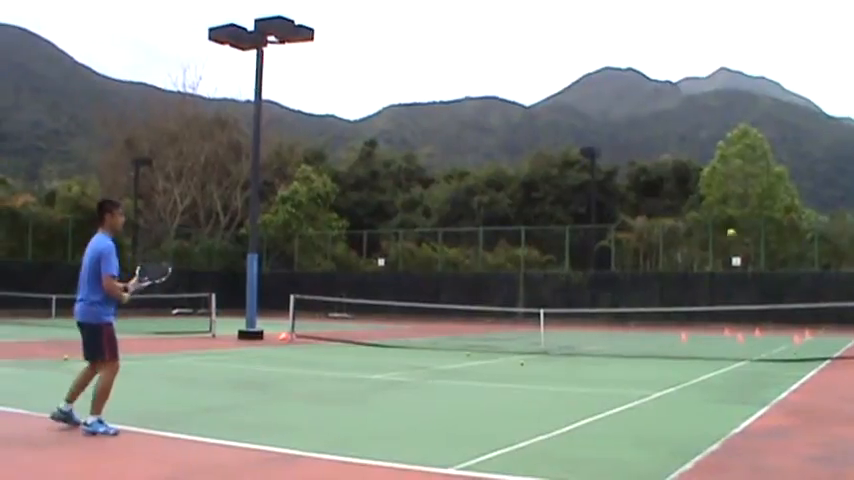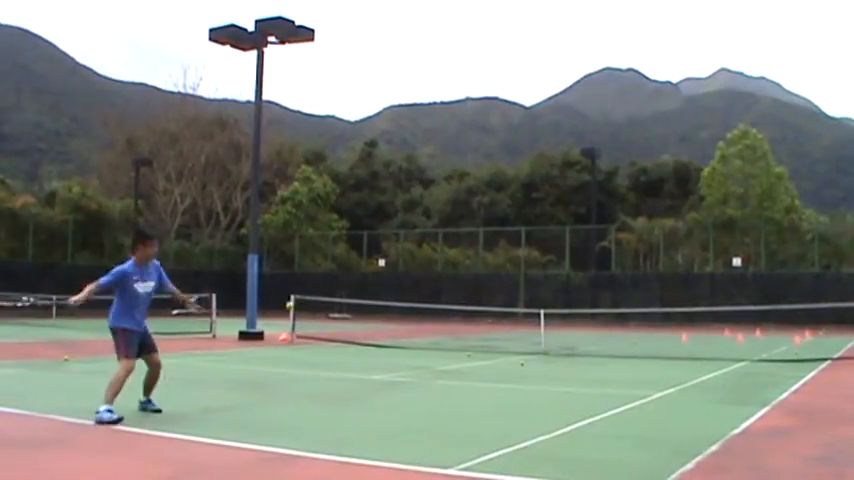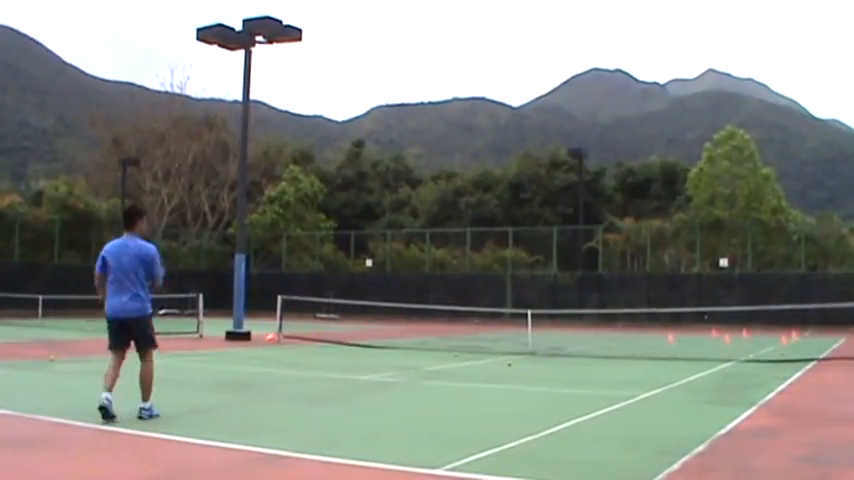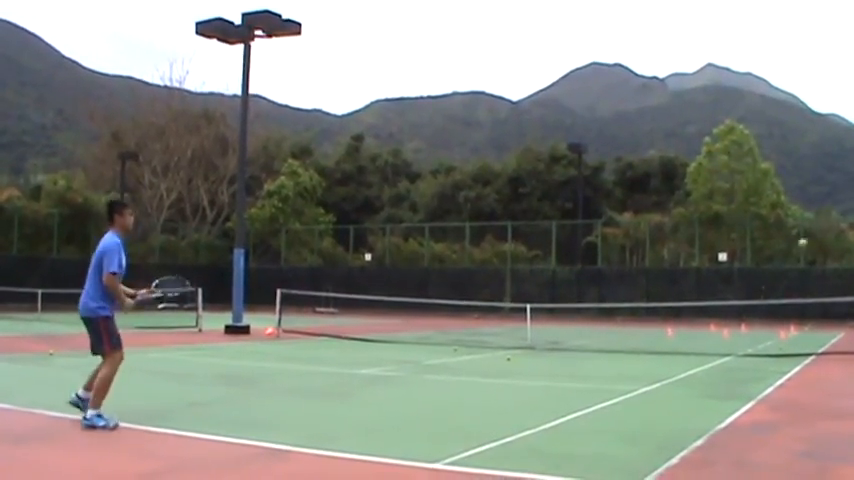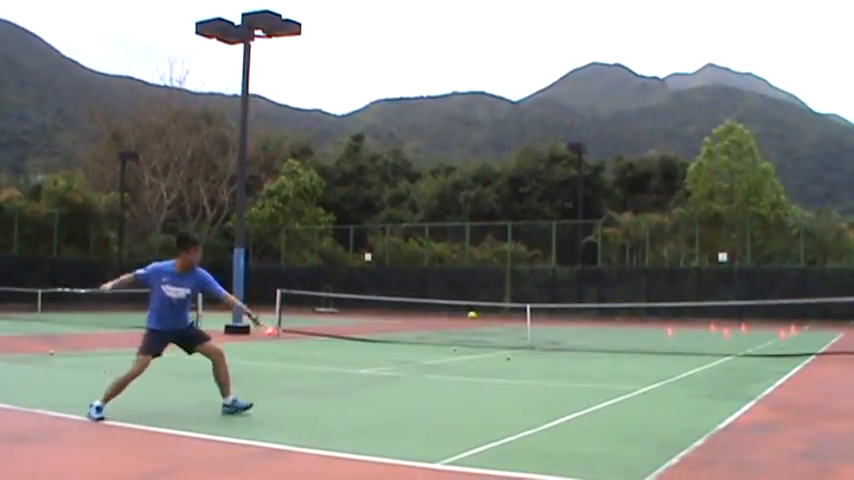
dt=1s
person 1, frame 1
left shoulder: (96, 242)
right shoulder: (106, 246)
right elbow: (107, 283)
left wrist: (125, 287)
right wrist: (124, 296)
left hip: (87, 312)
right hip: (97, 315)
left knee: (96, 365)
right knee: (111, 366)
left ankle: (65, 409)
right ankle: (93, 420)
person 1, frame 2
left shoulder: (156, 267)
right shoulder: (123, 271)
left elbow: (168, 288)
right elbow: (96, 286)
left wrist: (186, 299)
right wrist: (81, 296)
left hip: (138, 325)
right hip: (123, 326)
left knee: (156, 363)
right knee: (127, 366)
left ankle: (145, 400)
right ankle: (105, 409)
person 1, frame 3
left shoulder: (108, 248)
right shoulder: (148, 249)
left elbow: (98, 280)
right elbow: (157, 283)
left hip: (114, 311)
right hip: (139, 311)
left knee: (117, 357)
right knee: (147, 358)
left ankle: (106, 398)
right ankle: (145, 407)
person 1, frame 4
left shoulder: (113, 243)
right shoulder: (112, 244)
right elbow: (109, 280)
left wrist: (132, 293)
right wrist: (123, 300)
left hip: (103, 309)
right hip: (98, 310)
left knee: (115, 358)
right knee: (113, 360)
left ankle: (83, 395)
right ankle: (91, 414)
person 1, frame 5
left shoulder: (200, 275)
right shoulder: (159, 270)
left elbow: (225, 296)
right elbow: (134, 277)
left wrist: (248, 312)
right wrist: (112, 284)
left hip: (184, 326)
right hip: (159, 327)
left knee: (217, 353)
right knee: (136, 369)
left ankle: (229, 401)
right ankle: (99, 405)
